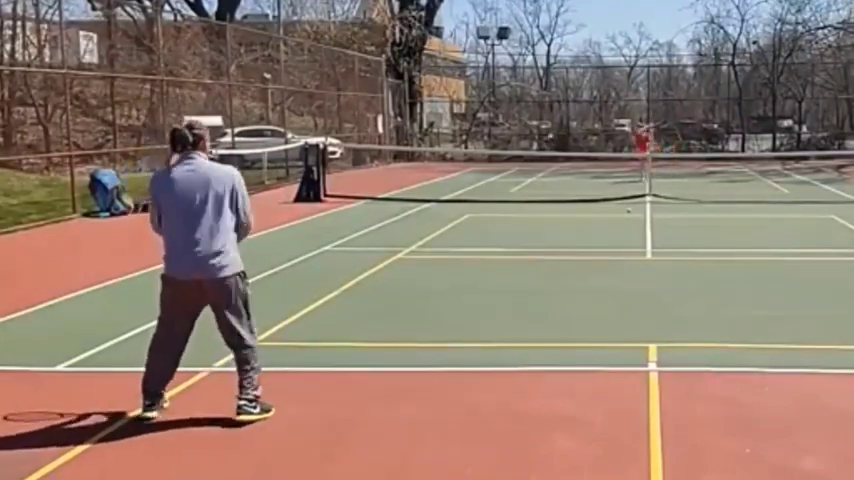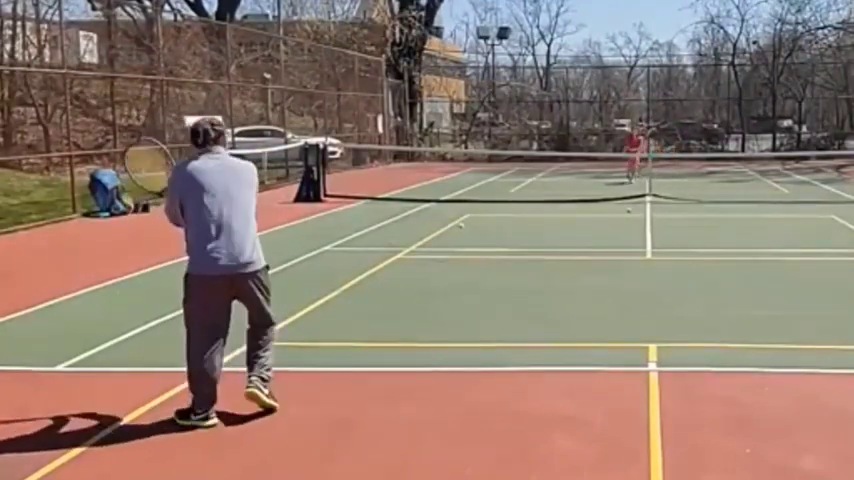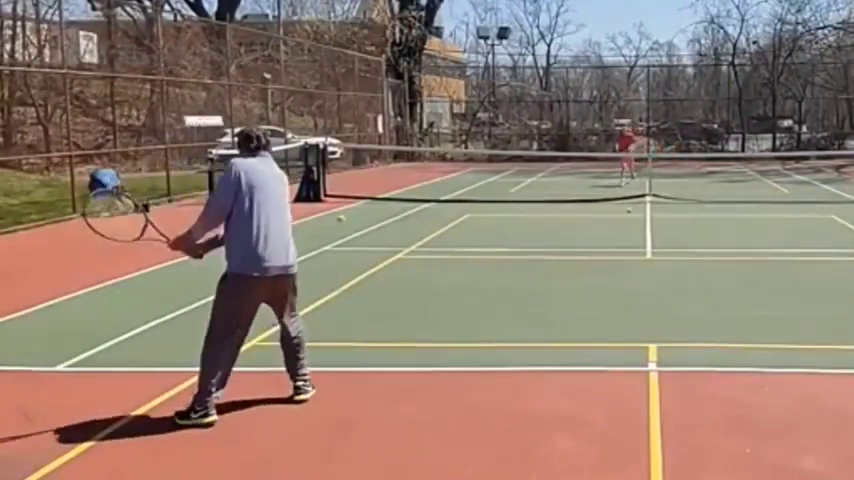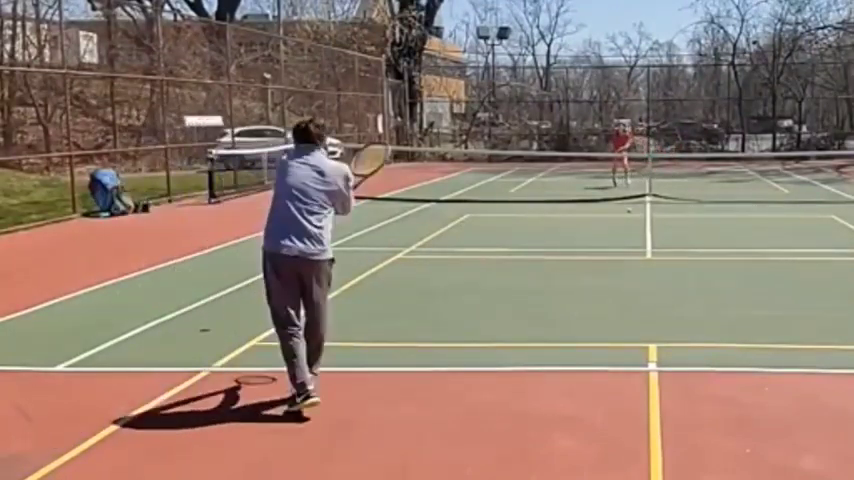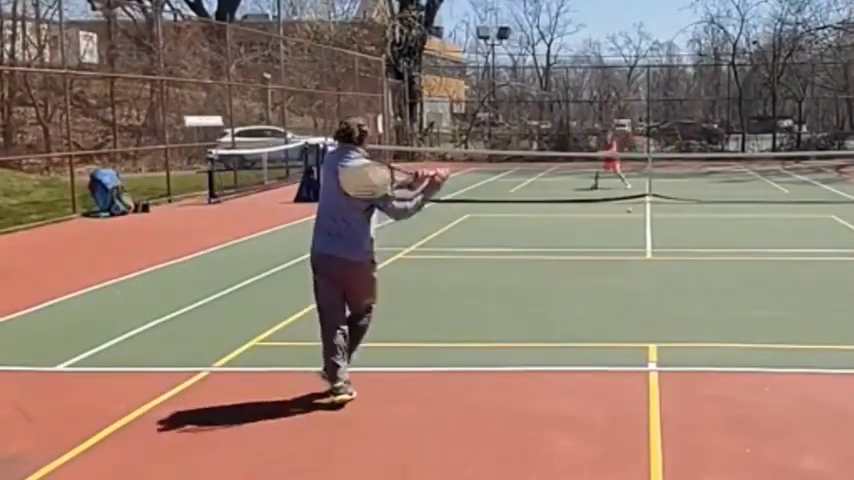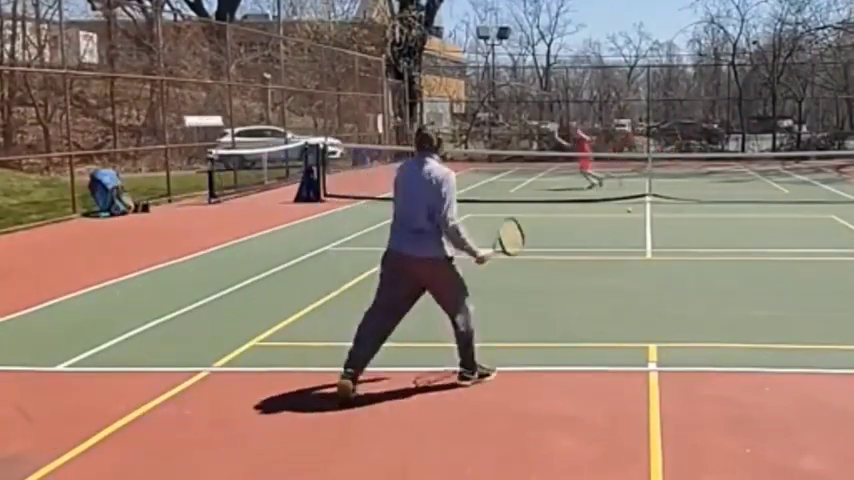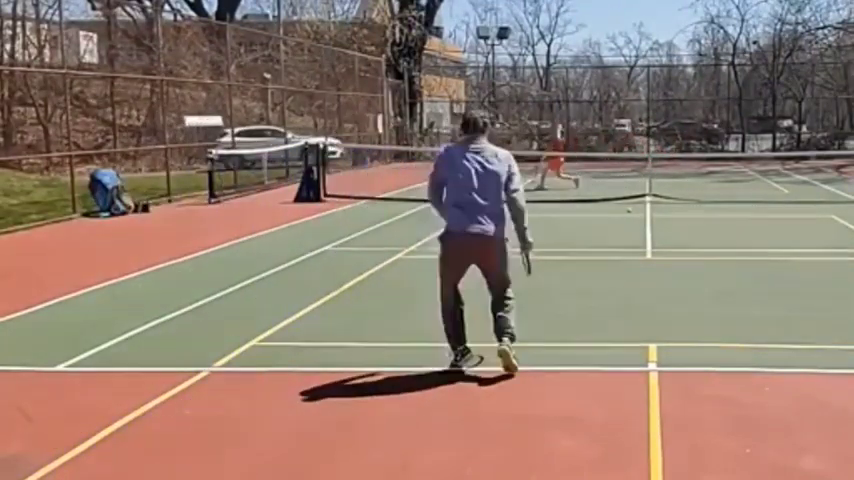
dt=0.3s
person 1, frame 1
left shoulder: (161, 179)
right shoulder: (227, 174)
left elbow: (157, 225)
right elbow: (245, 224)
left hip: (178, 273)
right hip: (223, 269)
left knee: (167, 336)
right knee: (242, 337)
left ankle: (151, 399)
right ankle: (249, 400)
person 1, frame 2
left shoulder: (186, 172)
right shoulder: (248, 169)
left elbow: (174, 217)
left hip: (207, 269)
right hip: (249, 263)
left knee: (203, 339)
right knee: (262, 325)
left ankle: (203, 408)
right ankle: (258, 380)
person 1, frame 3
left shoulder: (237, 168)
right shoulder: (279, 176)
left elbow: (214, 216)
left wrist: (188, 238)
right wrist: (205, 245)
left hip: (247, 269)
right hip: (285, 266)
left knee: (222, 336)
right knee: (290, 324)
left ankle: (204, 404)
right ankle: (301, 381)
person 1, frame 4
left shoulder: (286, 163)
right shoulder: (339, 172)
right elbow: (344, 208)
left hip: (278, 253)
right hip: (317, 256)
left knee: (289, 324)
right knee: (317, 321)
left ankle: (303, 387)
right ankle: (307, 379)
person 1, frame 5
left shoulder: (330, 160)
right elbow: (398, 211)
left wrist: (415, 184)
right wrist: (430, 188)
left hip: (322, 253)
right hip: (355, 256)
left knee: (332, 319)
right knee: (361, 313)
left ankle: (338, 379)
right ankle: (336, 371)
person 1, frame 6
left shoulder: (403, 171)
right shoulder: (443, 175)
right elbow: (448, 222)
right wrist: (473, 252)
left hip: (398, 255)
right hip: (432, 257)
left knee: (379, 316)
right knee: (460, 308)
left ankle: (351, 374)
right ankle: (469, 369)
person 1, frame 7
left shoulder: (446, 155)
right shoulder: (503, 158)
left elbow: (434, 196)
right elbow: (516, 200)
right wrist: (524, 237)
left hip: (455, 236)
right hip: (490, 236)
left knee: (449, 294)
right knee: (502, 293)
left ankle: (460, 352)
right ankle: (504, 343)
